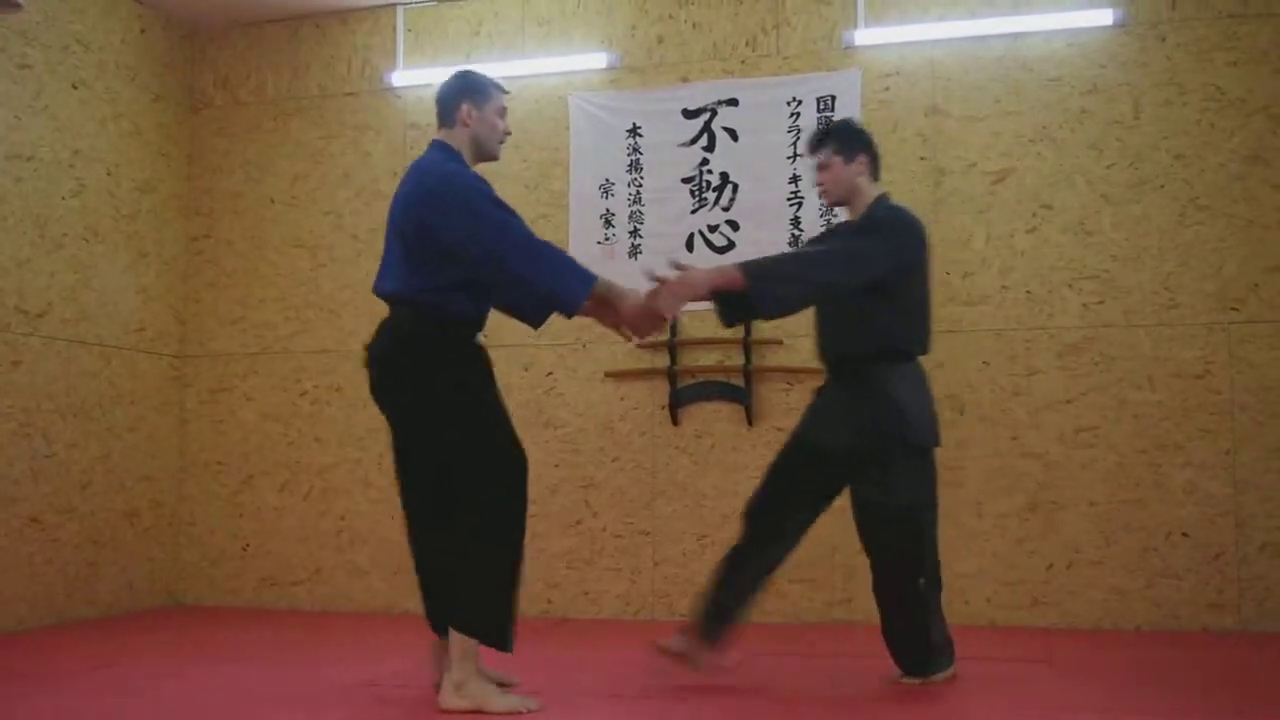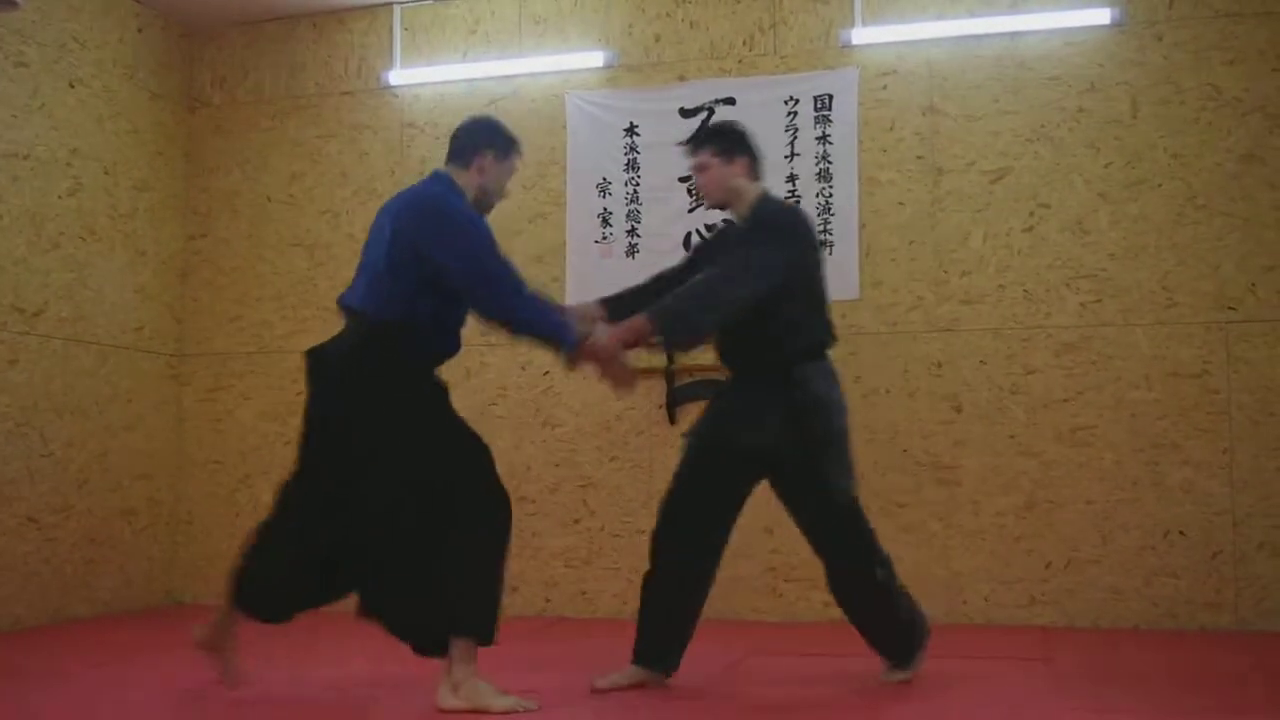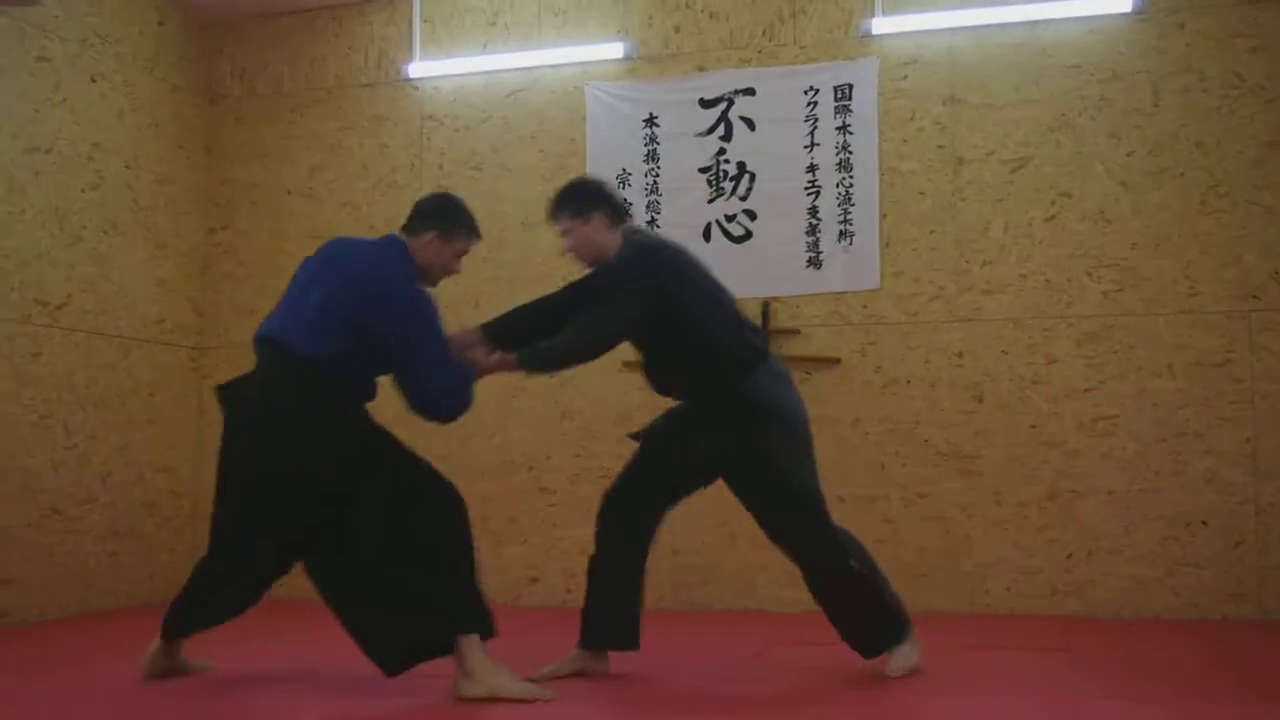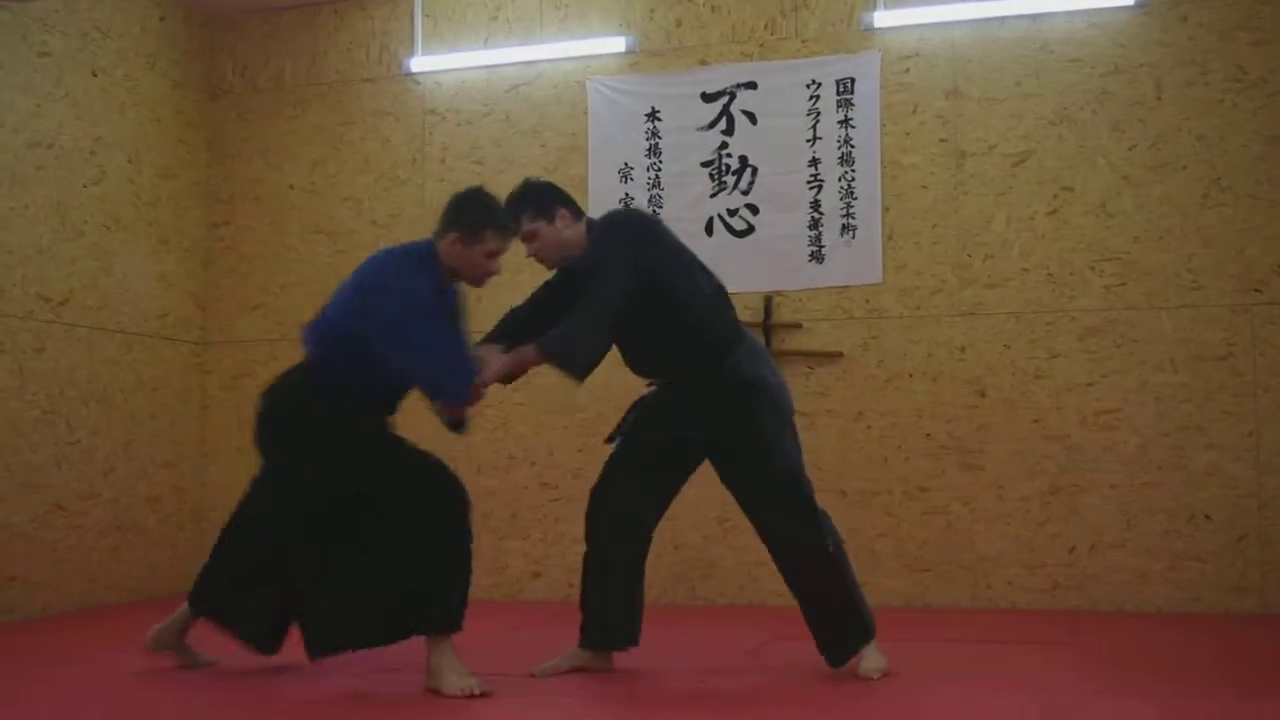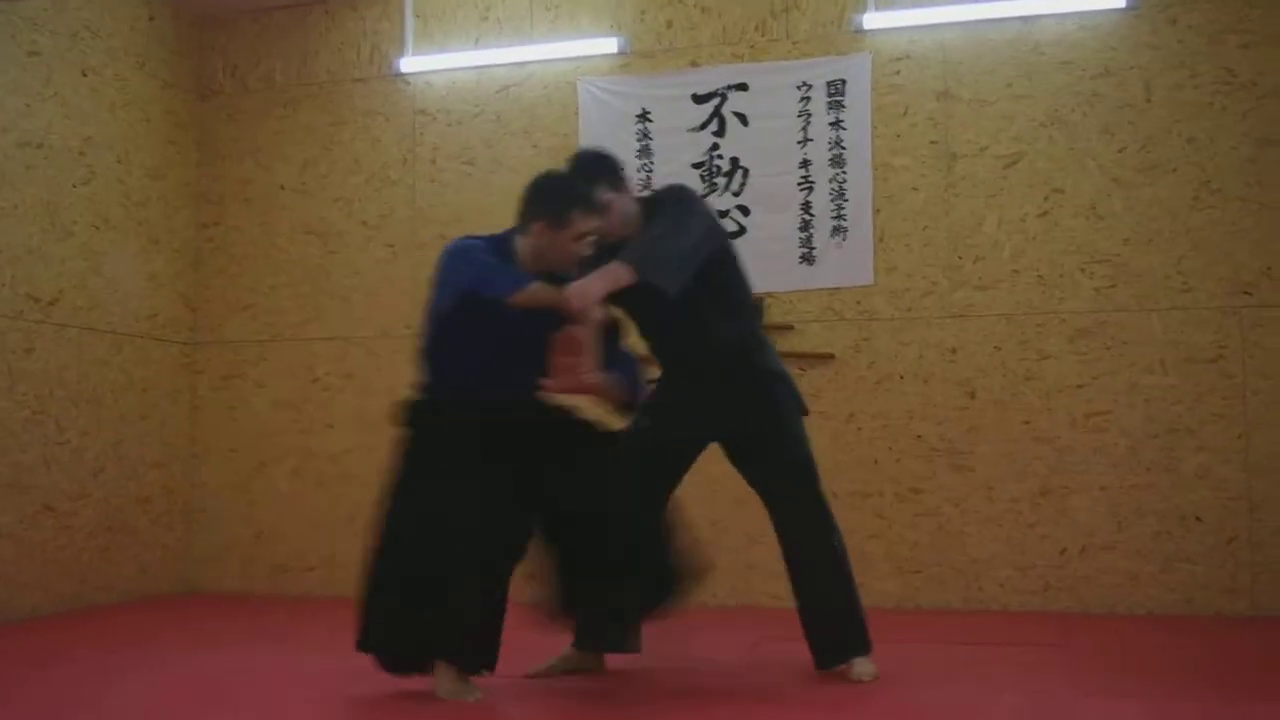
dt=0.3s
person 1, frame 1
left shoulder: (440, 180)
right shoulder: (447, 181)
left elbow: (490, 271)
right elbow: (516, 252)
left wrist: (589, 305)
right wrist: (614, 297)
left hip: (428, 353)
right hip: (430, 357)
left knee: (451, 502)
right knee: (475, 500)
left ankle: (451, 657)
person 1, frame 2
left shoulder: (410, 204)
right shoulder: (452, 219)
right elbow: (506, 299)
right wrist: (590, 345)
left hip: (351, 370)
right hip: (388, 381)
left knee: (316, 507)
right knee: (467, 510)
left ankle: (226, 629)
person 1, frame 3
left shoulder: (337, 255)
right shoulder: (400, 292)
right elbow: (438, 398)
right wrist: (466, 371)
left hip: (262, 401)
right hip: (314, 412)
left knee: (249, 537)
right knee: (427, 513)
left ankle: (167, 650)
right ankle: (474, 668)
person 1, frame 4
left shoulder: (437, 295)
right shoulder: (401, 278)
left elbow: (447, 388)
right elbow: (428, 374)
left wrist: (457, 396)
right wrist: (474, 376)
left hip: (343, 415)
right hip: (310, 415)
left knee: (271, 535)
right knee: (435, 499)
left ankle: (176, 630)
right ankle: (440, 656)
person 1, frame 5
left shoulder: (566, 287)
right shoulder: (470, 259)
left elbow: (623, 378)
right elbow: (483, 289)
left wrist: (602, 381)
right wrist: (566, 302)
left hip: (518, 419)
right hip: (452, 426)
right ankle: (449, 663)
person 2, frame 1
left shoulder: (896, 231)
right shoulder: (840, 237)
left elbow: (812, 272)
right elbow: (801, 275)
left wrist: (714, 278)
right wrist: (705, 289)
left hip: (888, 403)
right hip: (841, 397)
left knee: (898, 537)
right knee: (771, 515)
left ankle: (928, 658)
right ankle: (706, 633)
person 2, frame 2
left shoulder: (782, 225)
right shoulder: (728, 239)
left elbow: (721, 292)
right elbow: (675, 284)
left wrist: (630, 330)
right wrist: (594, 313)
left hip: (798, 397)
right hip: (746, 396)
left knee: (836, 531)
right knee: (685, 521)
left ankle: (905, 646)
right ankle: (653, 660)
person 2, frame 3
left shoulder: (648, 264)
right shoulder: (625, 270)
left elbow: (592, 336)
right elbow: (559, 311)
left wrist: (503, 361)
right wrist: (476, 338)
left hip: (755, 405)
right hip: (706, 409)
left knee: (804, 527)
right knee: (624, 512)
left ankle: (892, 638)
right ankle: (597, 648)
person 2, frame 4
left shoulder: (627, 233)
right shoulder: (575, 274)
left elbow: (592, 322)
right elbow: (530, 318)
left wrist: (510, 361)
right wrist: (483, 359)
left hip: (736, 383)
right hip: (678, 392)
left knee: (787, 511)
right knee: (615, 507)
left ankle: (855, 641)
right ankle: (598, 644)
person 2, frame 5
left shoulder: (678, 209)
right shoulder: (603, 254)
left elbow: (663, 254)
left wrist: (602, 282)
left hip: (748, 380)
right hip: (682, 387)
left knee: (801, 509)
left ankle: (847, 647)
right ankle: (590, 646)
